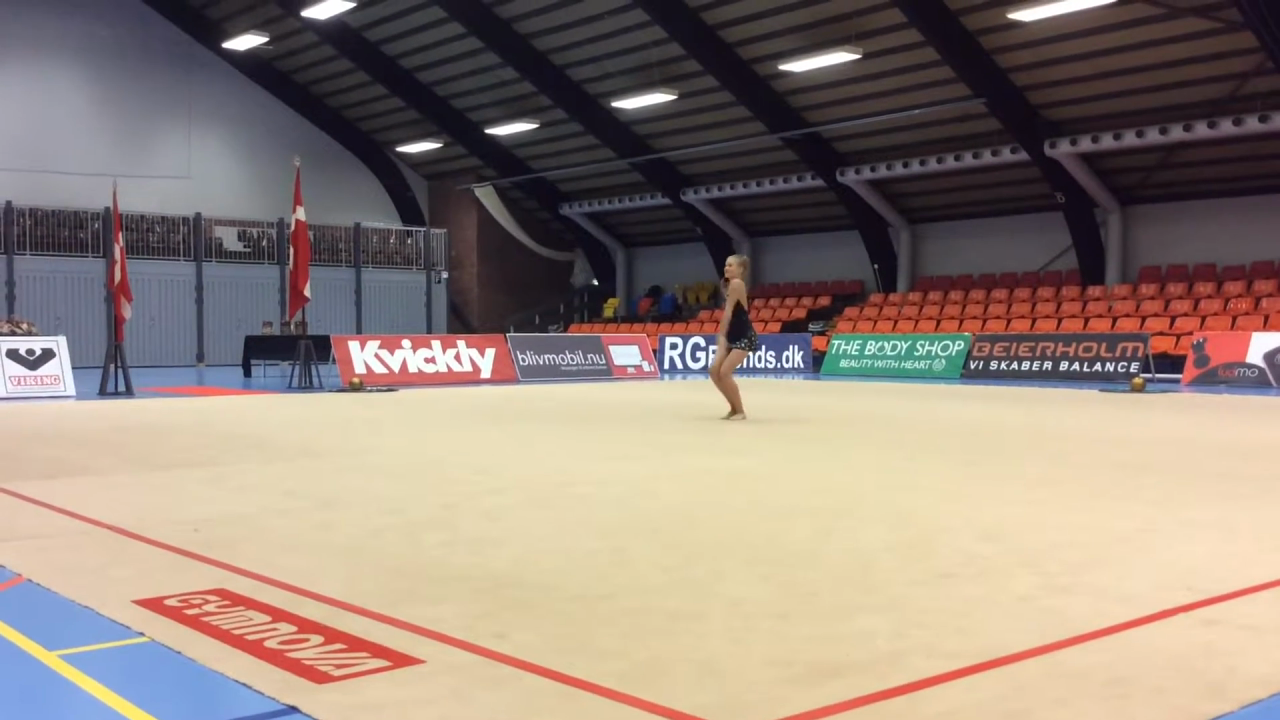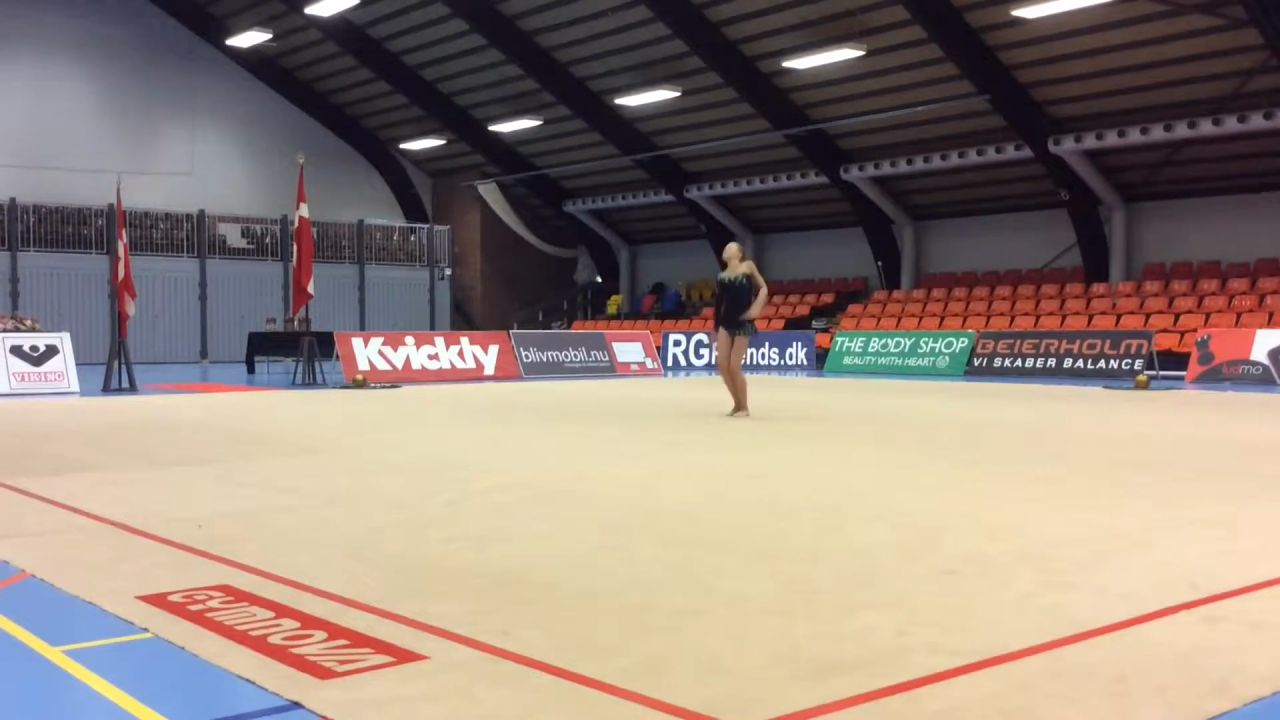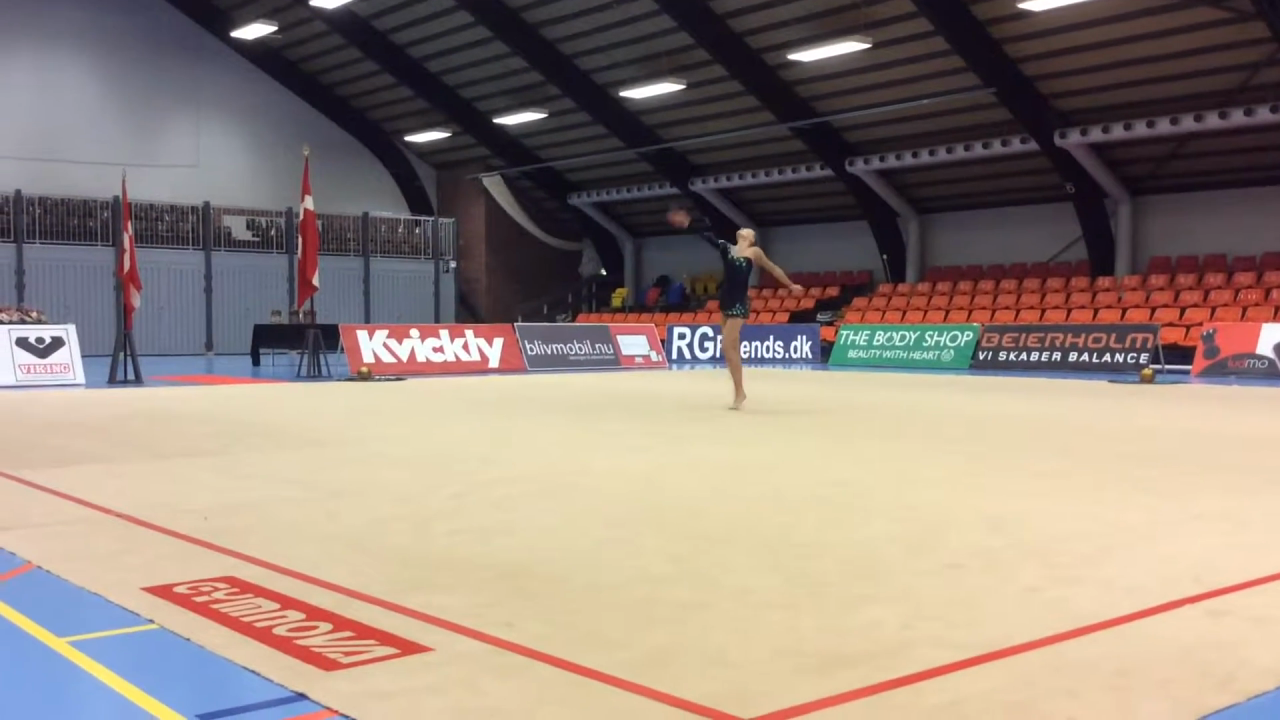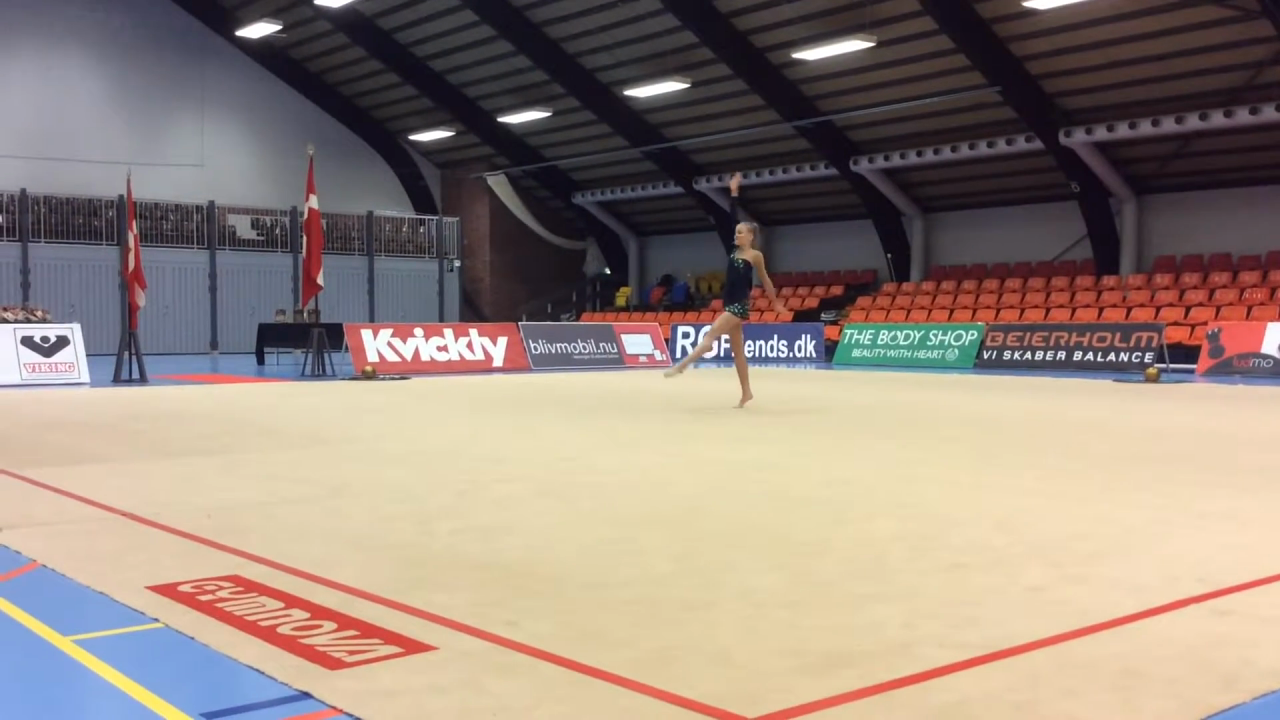
dt=0.3s
person 1, frame 1
left shoulder: (737, 284)
right shoulder: (730, 284)
left elbow: (729, 311)
left wrist: (721, 336)
left hip: (743, 337)
right hip: (731, 336)
left knee: (724, 373)
right knee: (714, 370)
left ankle: (740, 411)
right ankle: (734, 408)
person 1, frame 2
left shoulder: (748, 266)
right shoulder: (722, 276)
left elbow: (763, 288)
right elbow: (719, 303)
left wrist: (757, 307)
right wrist: (716, 330)
left hip: (743, 323)
right hip: (725, 323)
left knee: (734, 367)
right knee: (722, 364)
left ankle: (744, 407)
right ankle: (737, 404)
person 1, frame 3
left shoulder: (755, 252)
right shoulder: (727, 248)
left elbow: (772, 268)
right elbow: (708, 236)
left wrist: (790, 285)
right wrist: (688, 223)
left hip: (738, 304)
right hip: (725, 301)
left knee: (729, 347)
right knee: (731, 349)
left ankle: (739, 392)
right ankle: (738, 391)
person 1, frame 4
left shoulder: (756, 255)
right shoulder: (735, 250)
left elbow: (765, 280)
right elbow: (731, 217)
left wrist: (776, 303)
right wrist: (734, 193)
left hip: (738, 305)
right hip: (731, 304)
left knee: (710, 335)
right knee: (737, 351)
left ankle: (681, 366)
right ankle: (746, 393)
